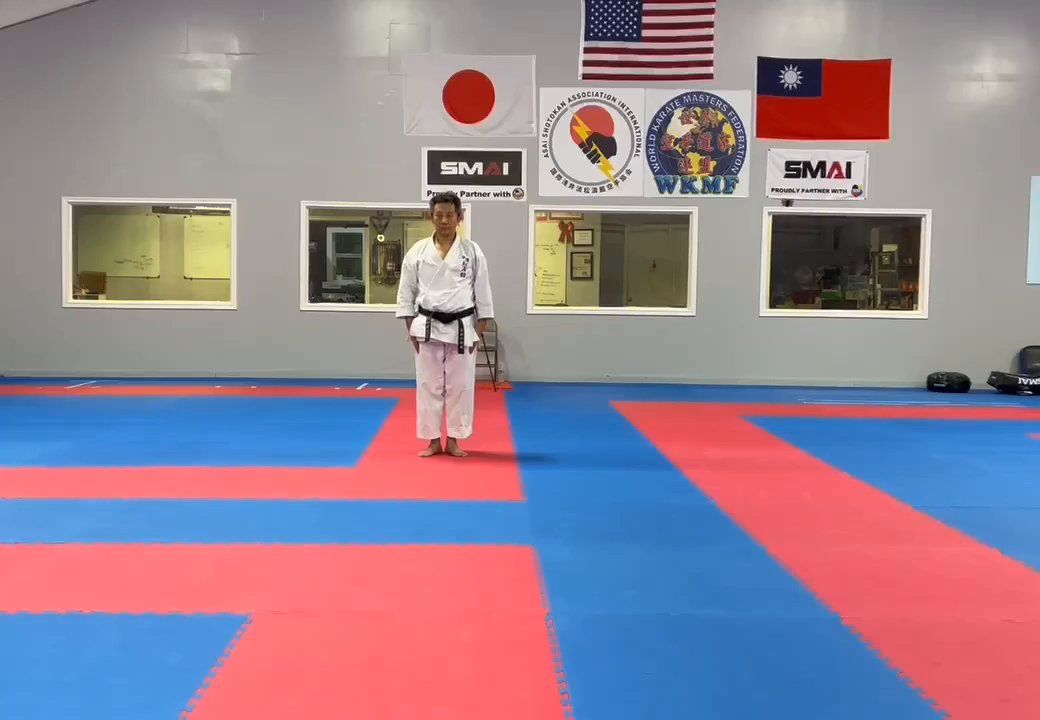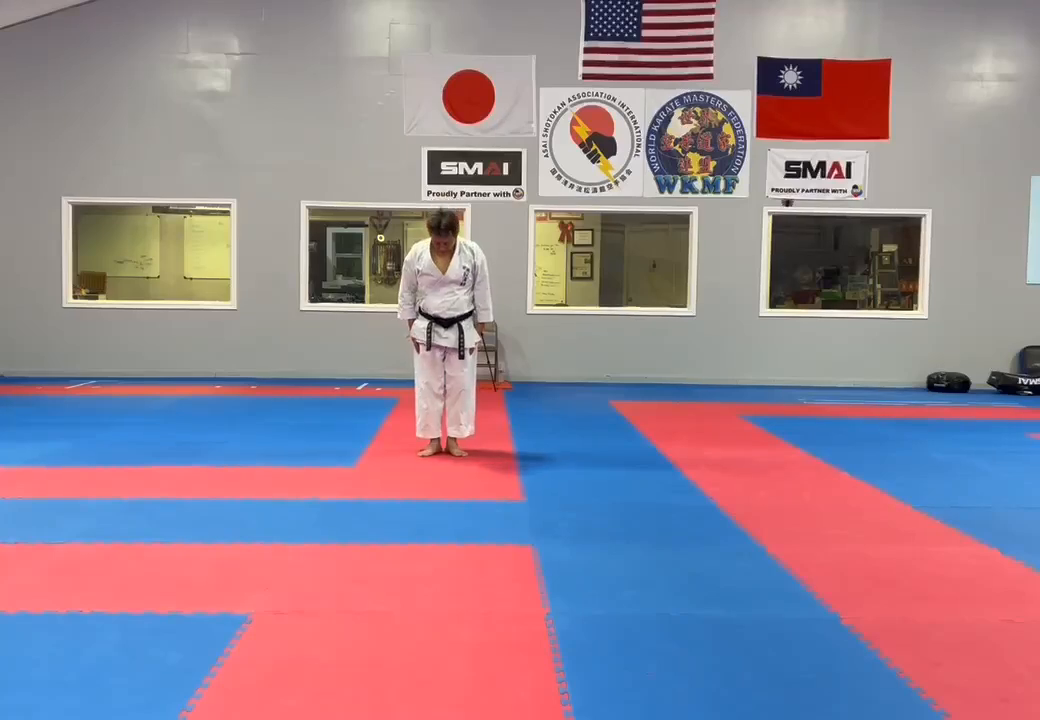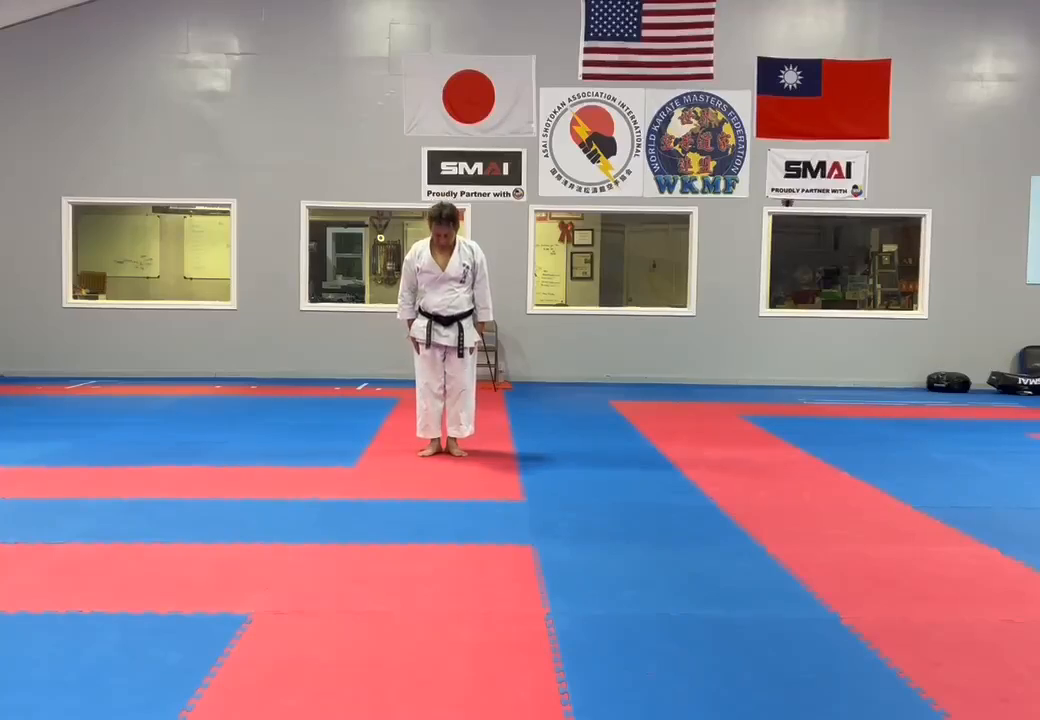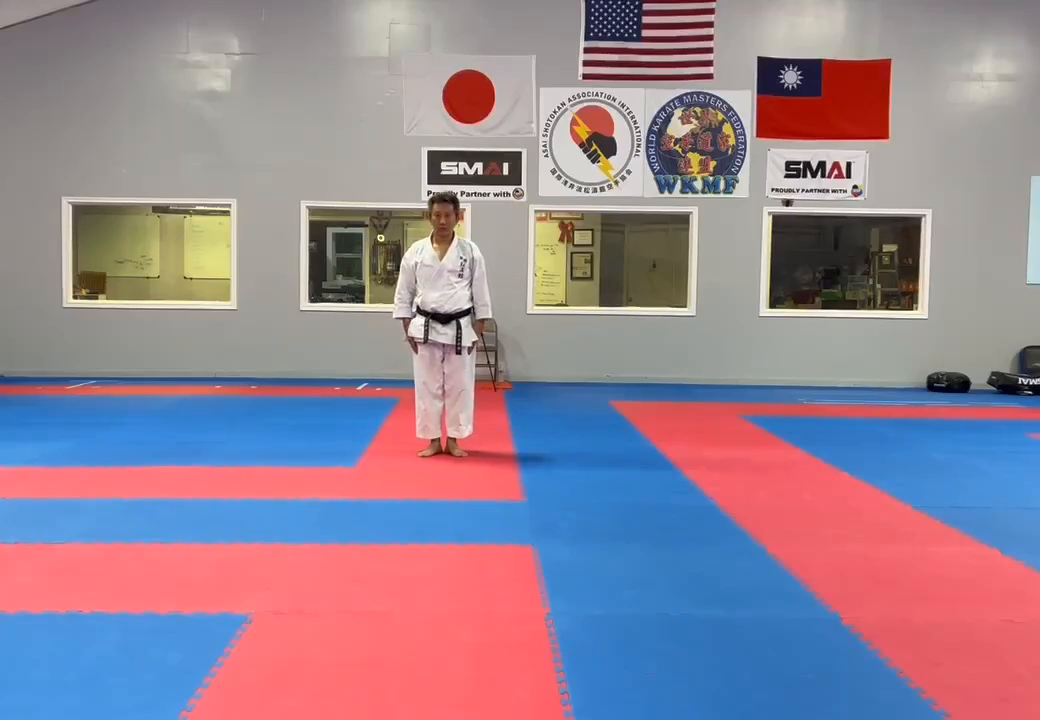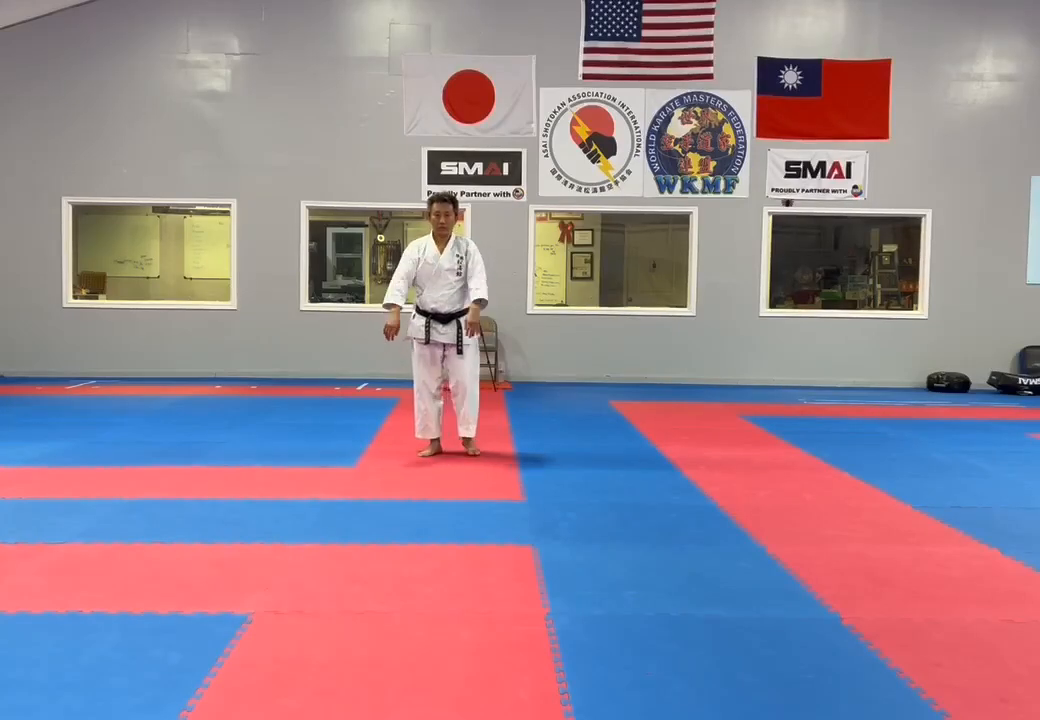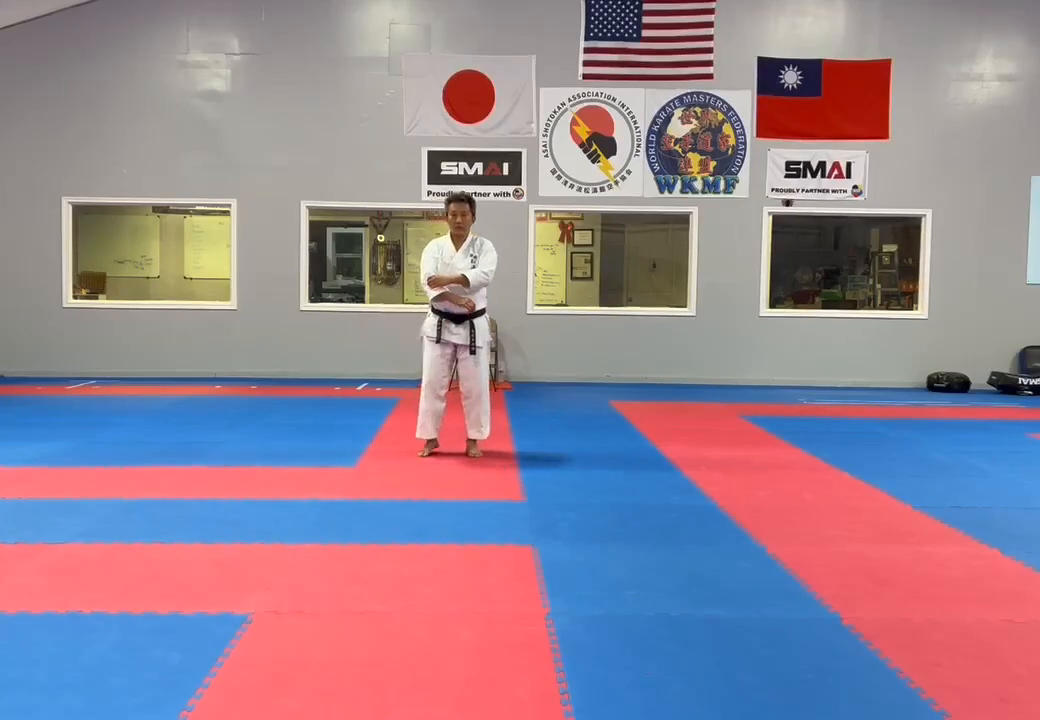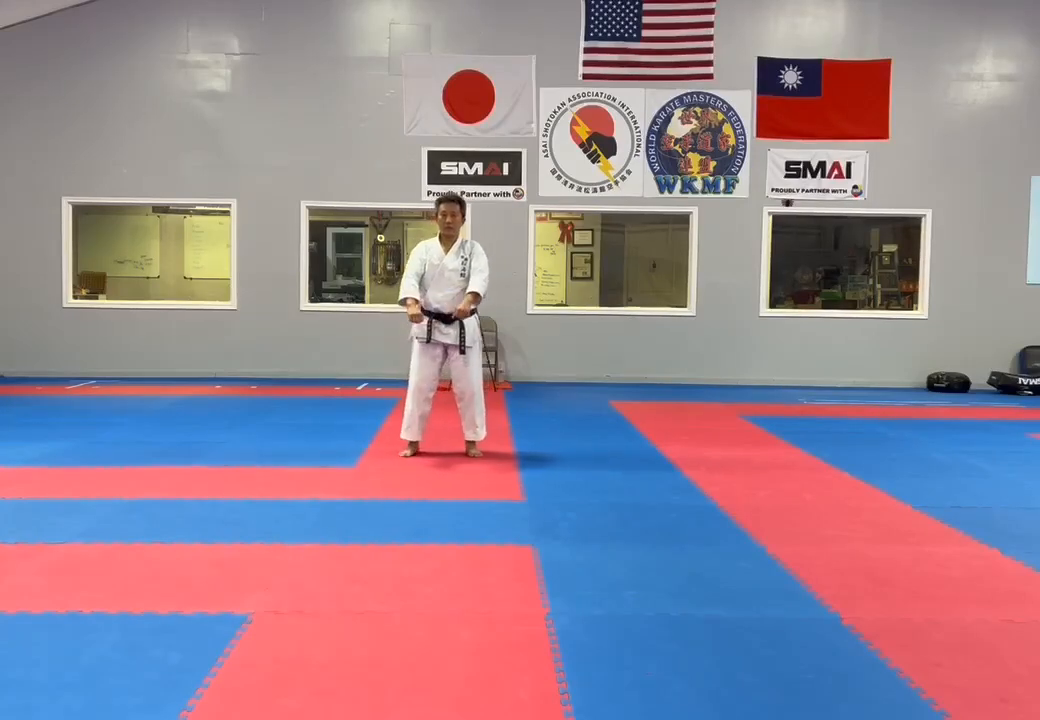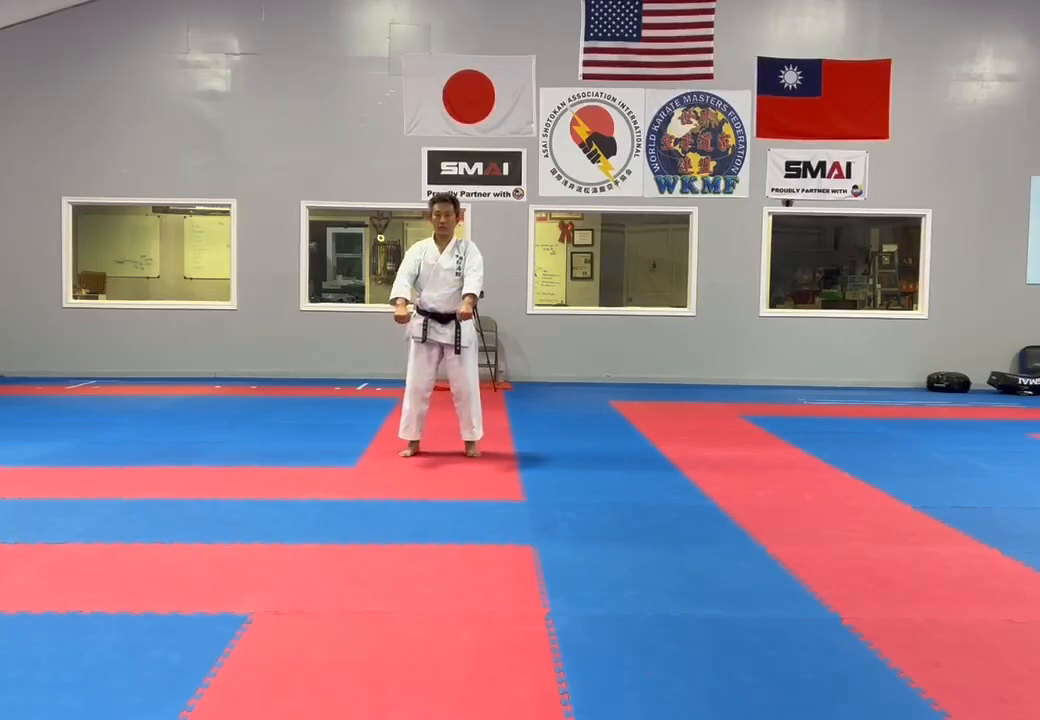
dt=0.5s
person 1, frame 1
left shoulder: (472, 250)
right shoulder: (418, 251)
left elbow: (482, 292)
right elbow: (406, 291)
left wrist: (479, 330)
right wrist: (411, 328)
left hip: (461, 327)
right hip: (427, 327)
left knee: (460, 385)
right knee: (429, 385)
left ankle: (453, 440)
right ankle: (433, 440)
person 1, frame 2
left shoulder: (473, 253)
right shoulder: (416, 254)
left elbow: (482, 294)
right elbow: (407, 293)
left wrist: (479, 331)
right wrist: (412, 328)
left hip: (461, 329)
right hip: (427, 329)
left knee: (461, 385)
right knee: (428, 385)
left ankle: (453, 439)
right ankle: (433, 439)
person 1, frame 3
left shoulder: (472, 252)
right shoulder: (417, 253)
left elbow: (482, 293)
right elbow: (407, 293)
left wrist: (479, 330)
right wrist: (411, 328)
left hip: (461, 329)
right hip: (427, 328)
left knee: (460, 385)
right knee: (429, 384)
left ankle: (453, 439)
right ankle: (433, 439)
person 1, frame 4
left shoulder: (470, 251)
right shoulder: (416, 251)
left elbow: (480, 292)
right elbow: (404, 292)
left wrist: (478, 329)
right wrist: (407, 328)
left hip: (460, 327)
right hip: (426, 327)
left knee: (459, 385)
right knee: (427, 385)
left ankle: (454, 440)
right ankle: (433, 440)
person 1, frame 5
left shoulder: (468, 247)
right shoulder: (416, 248)
left elbow: (478, 279)
right elbow: (400, 280)
left wrist: (475, 311)
right wrist: (394, 313)
left hip: (460, 325)
right hip: (426, 325)
left knee: (464, 383)
right knee: (426, 384)
left ankle: (467, 437)
right ankle: (434, 440)
person 1, frame 6
left shoulder: (484, 246)
right shoulder: (434, 247)
left elbow: (484, 275)
right elbow: (430, 281)
left wrist: (449, 278)
right wrist: (458, 300)
left hip: (473, 326)
right hip: (440, 325)
left knee: (475, 385)
right knee: (433, 383)
left ankle: (473, 440)
right ankle: (430, 439)
person 1, frame 7
left shoulder: (473, 250)
right shoulder: (423, 249)
left elbow: (479, 279)
right elbow: (410, 279)
left wrist: (468, 302)
right wrist: (412, 305)
left hip: (463, 326)
right hip: (429, 325)
left knee: (469, 386)
right knee: (420, 385)
left ankle: (472, 440)
right ankle: (413, 441)
person 1, frame 8
left shoulder: (468, 249)
right shoulder: (418, 250)
left elbow: (474, 278)
right elbow: (404, 278)
left wrist: (468, 304)
right wrist: (401, 305)
left hip: (458, 326)
right hip: (425, 325)
left knee: (465, 386)
right knee: (417, 385)
left ankle: (471, 440)
right ankle: (413, 441)
